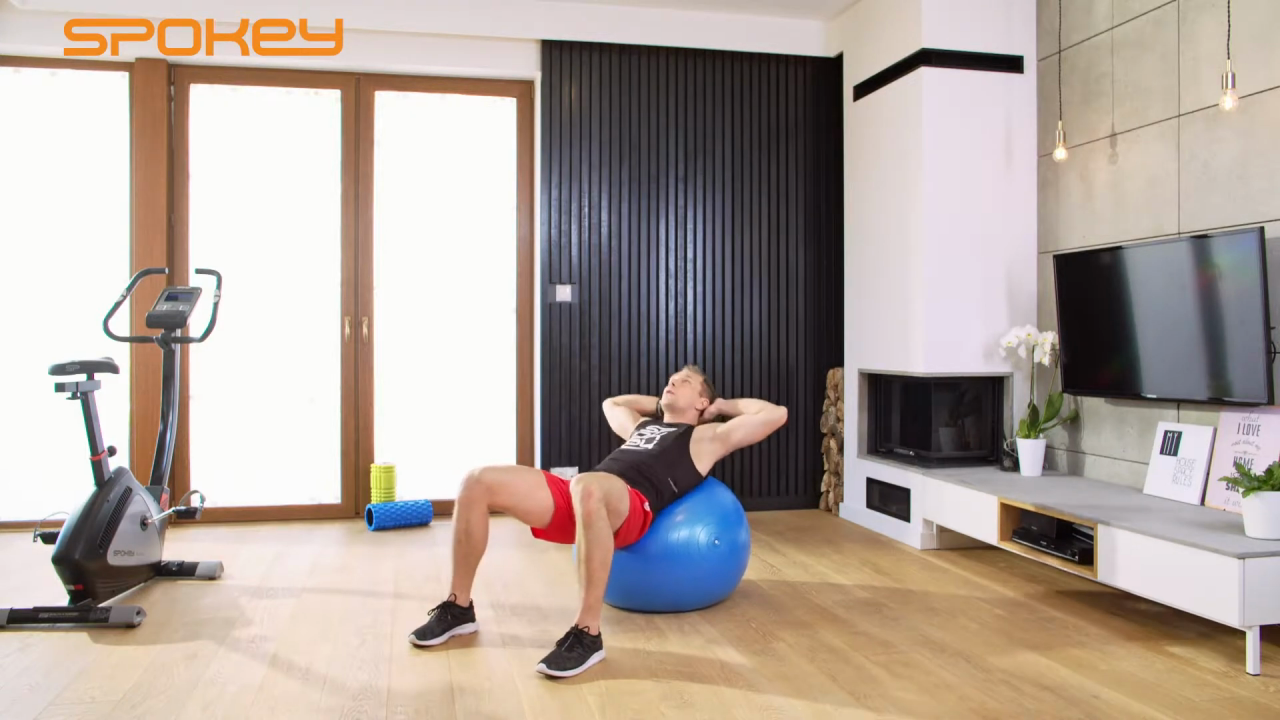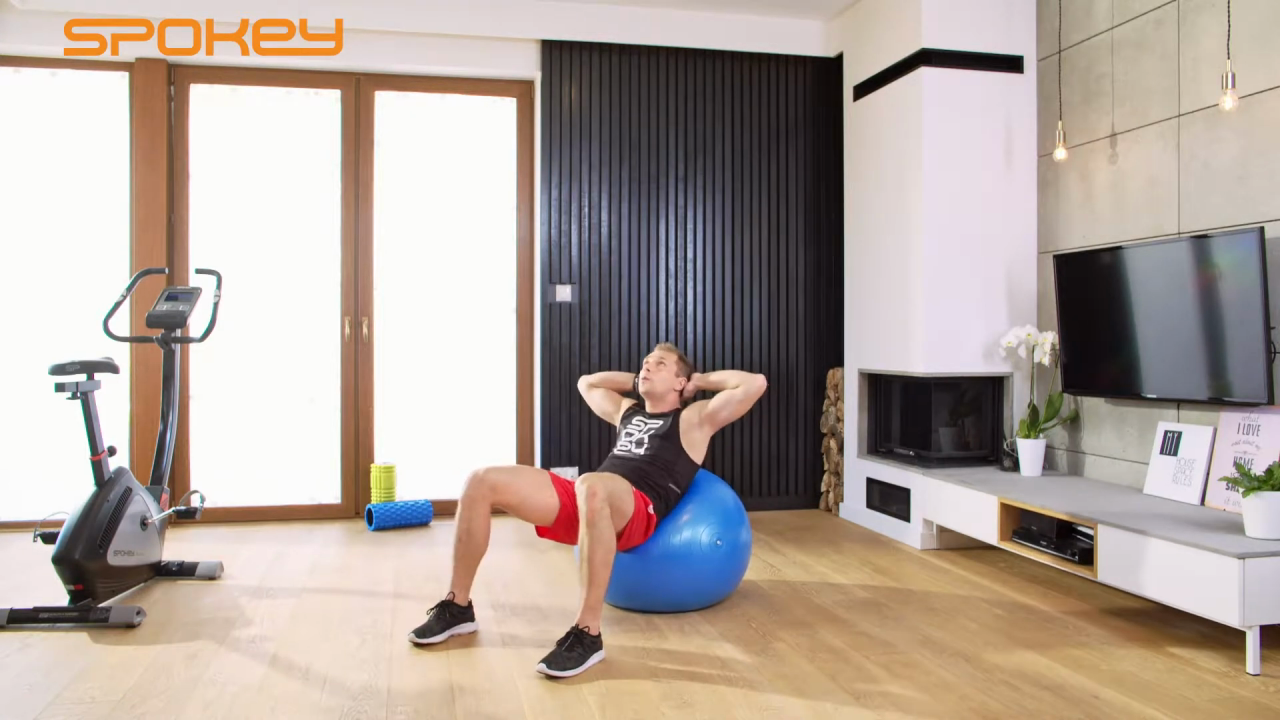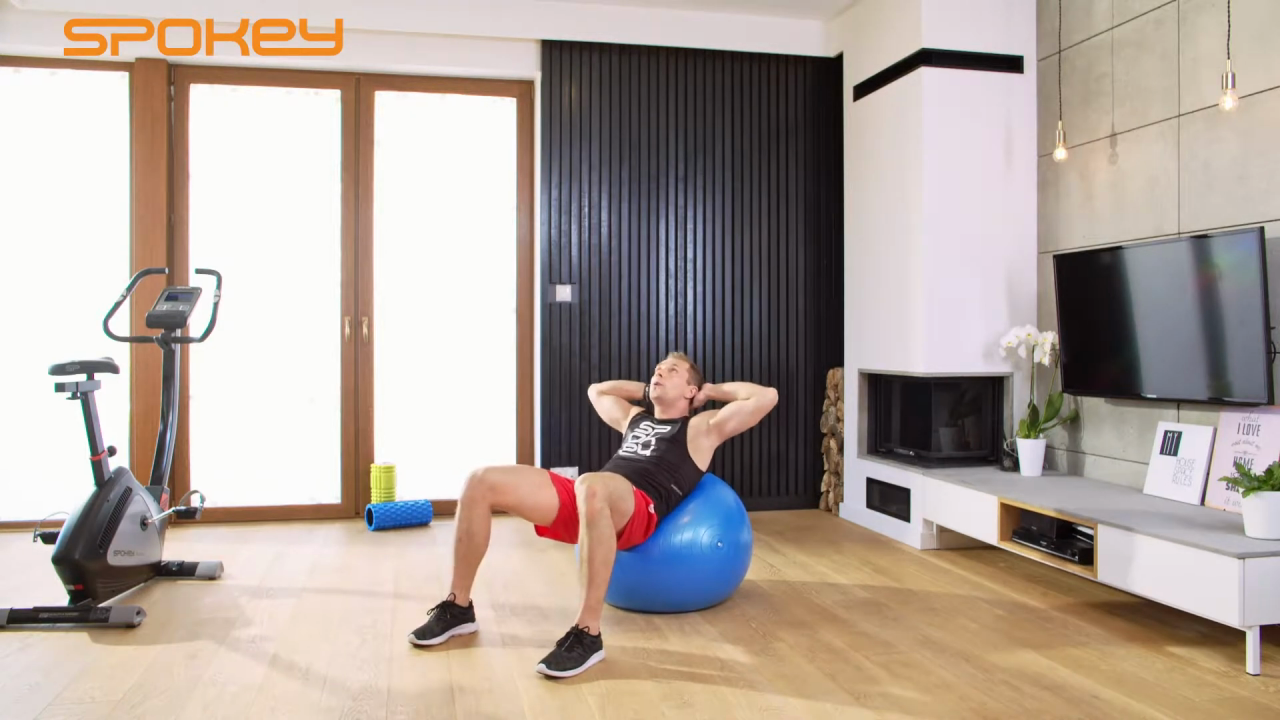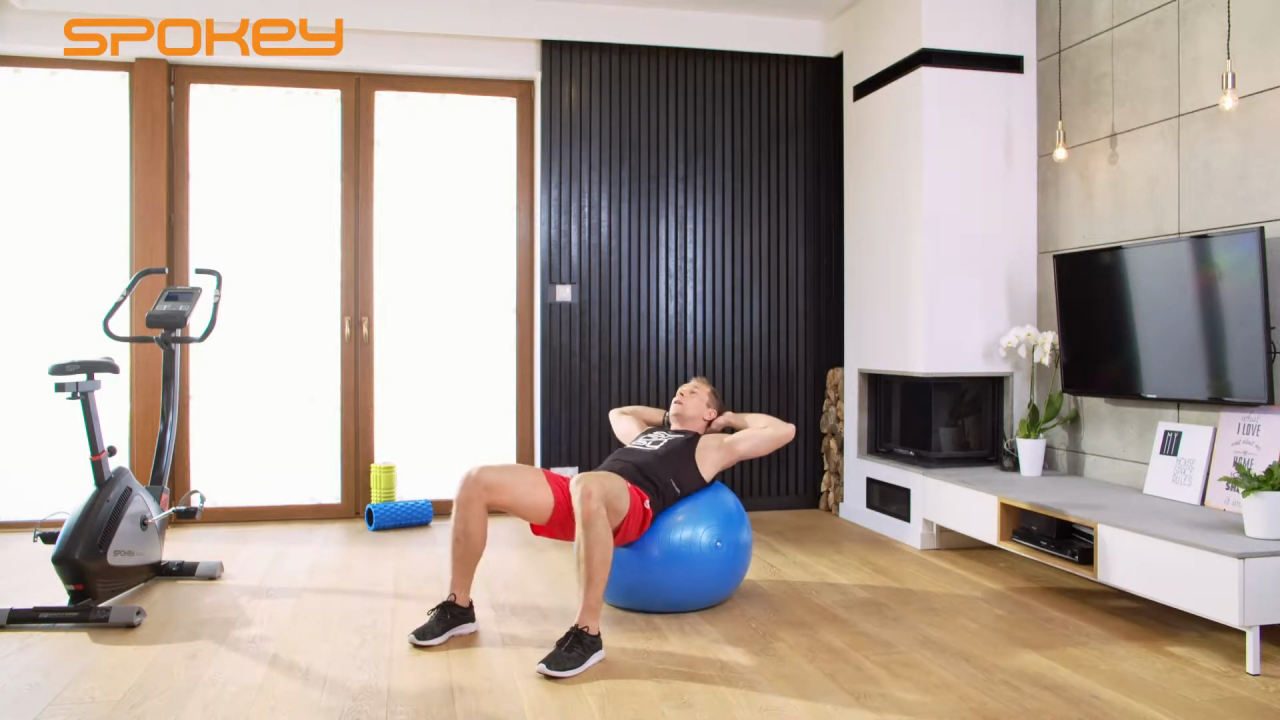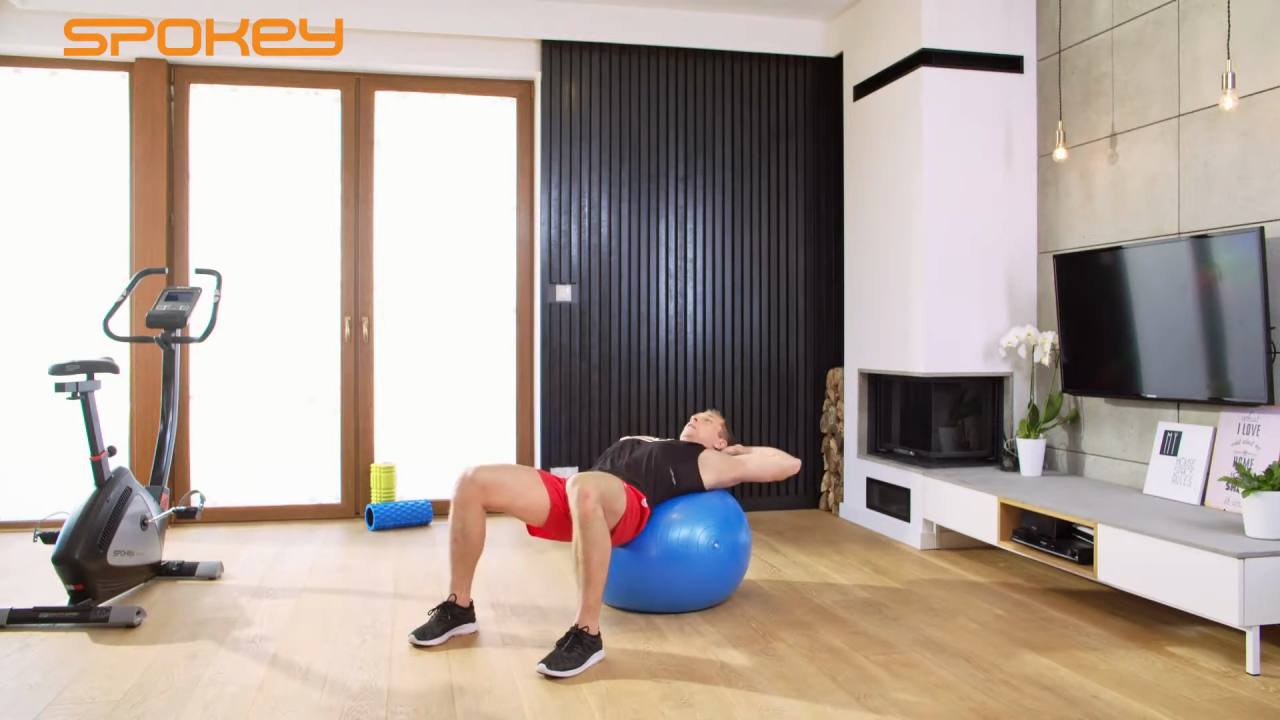
dt=0.4s
person 1, frame 1
left shoulder: (706, 438)
right shoulder: (643, 427)
left elbow: (776, 414)
right elbow: (611, 404)
left wrist: (723, 406)
right wrist: (658, 404)
left hip: (630, 506)
right hip: (576, 497)
left knee: (588, 490)
right knee: (478, 482)
left ankle: (587, 634)
right ankle: (459, 607)
person 1, frame 2
left shoulder: (694, 419)
right shoulder: (628, 412)
left elbow: (755, 383)
right elbow: (588, 383)
left wrist: (702, 380)
right wrist: (636, 381)
left hip: (637, 509)
right hip: (585, 500)
left knee: (592, 488)
right knee: (482, 482)
left ankle: (588, 634)
right ankle: (458, 606)
person 1, frame 3
left shoulder: (701, 427)
right shoulder: (636, 418)
left elbow: (766, 396)
right elbow: (598, 390)
left wrist: (713, 390)
right wrist: (647, 390)
left hip: (639, 509)
right hip: (587, 499)
left knee: (592, 487)
right knee: (482, 481)
left ankle: (588, 634)
right ankle: (458, 607)
person 1, frame 4
left shoulder: (712, 446)
right shoulder: (648, 432)
left elbow: (784, 430)
right elbow: (617, 412)
left wrist: (731, 419)
right wrist: (666, 415)
left hip: (633, 504)
right hip: (581, 494)
left knee: (588, 488)
right knee: (477, 481)
left ankle: (587, 633)
right ankle: (458, 606)
person 1, frame 5
left shoulder: (713, 462)
right shoulder: (667, 448)
left elbow: (789, 464)
right elbow: (625, 440)
left wrist: (738, 448)
right wrist: (674, 440)
left hip: (627, 501)
right hip: (574, 494)
left knee: (585, 488)
right knee: (474, 482)
left ankle: (587, 634)
right ankle: (459, 607)
